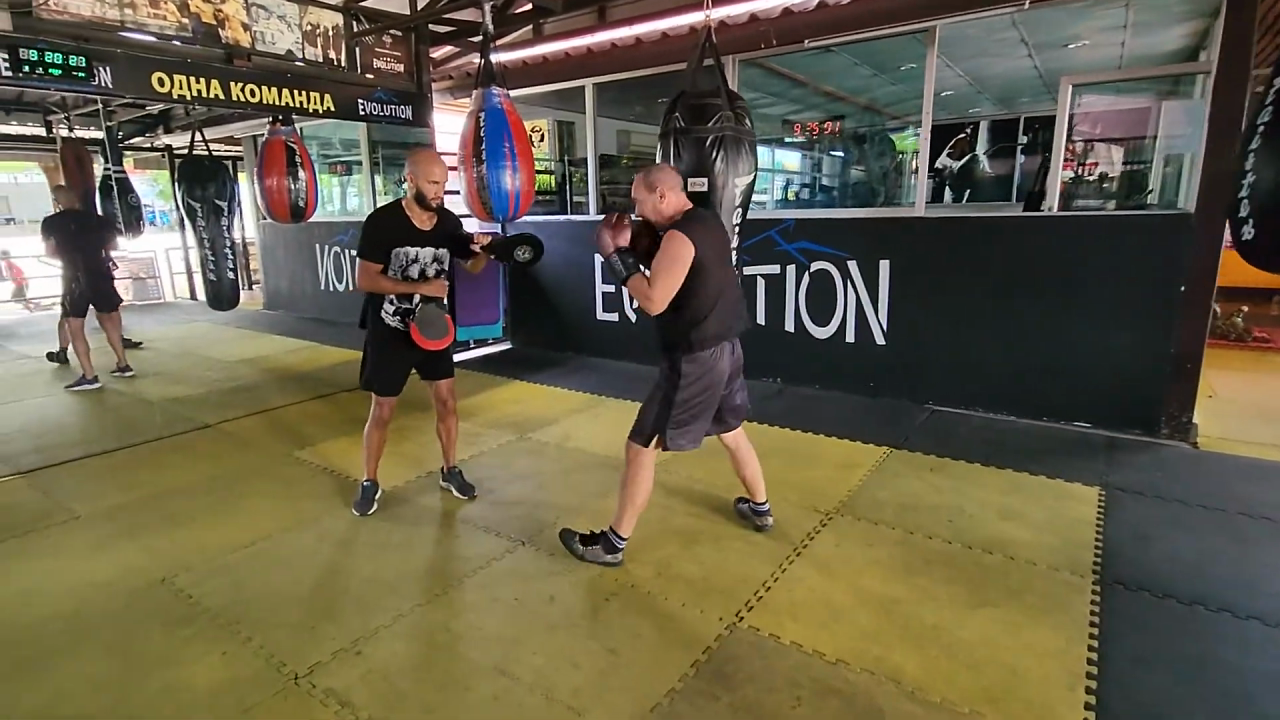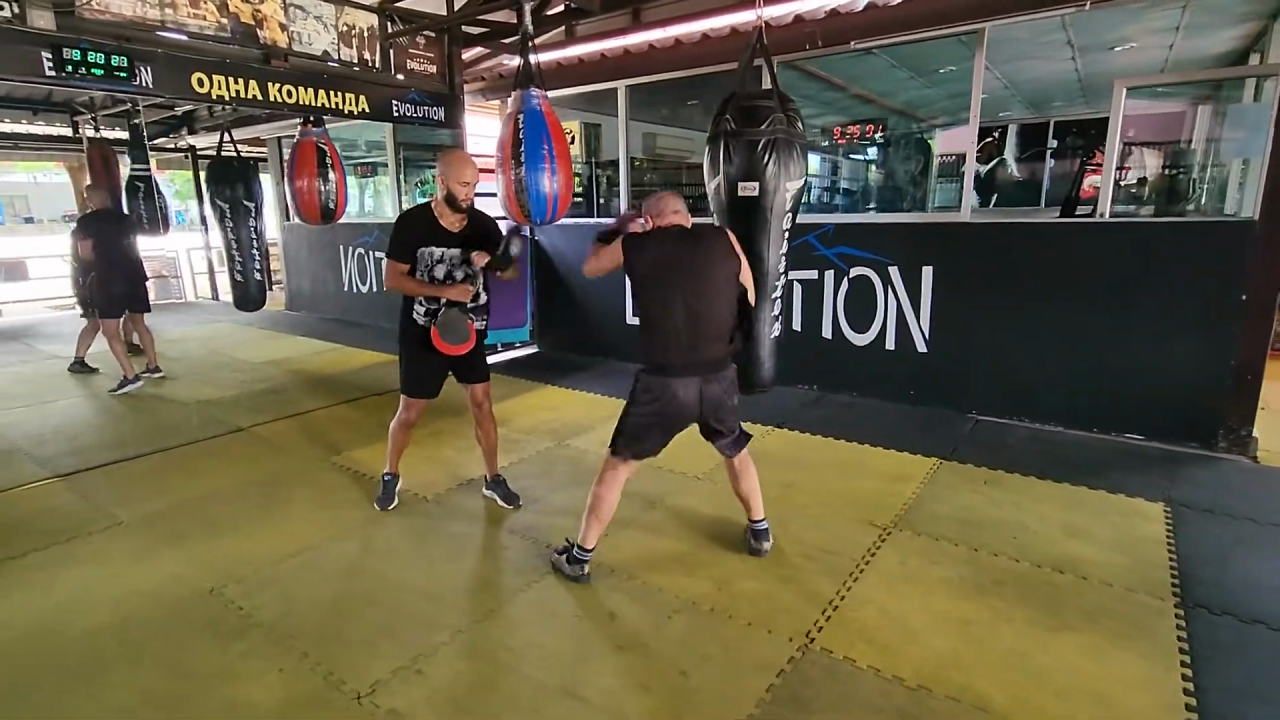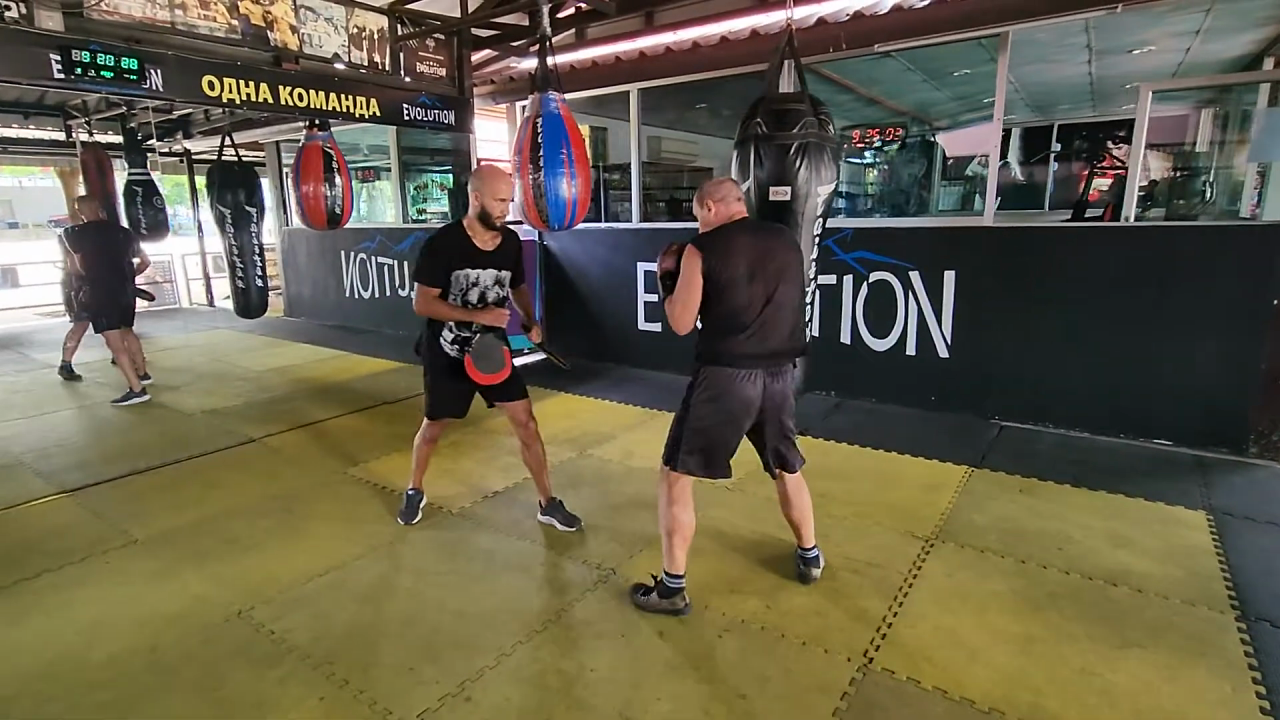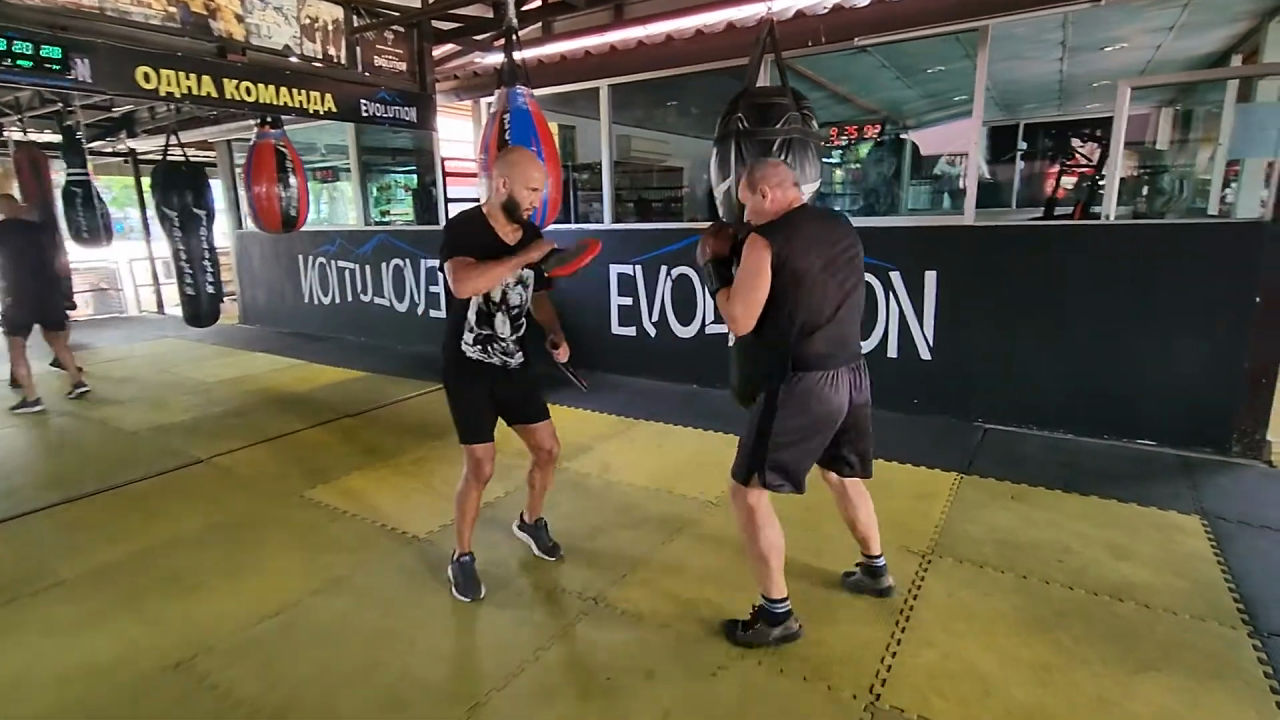
dt=0.5s
person 1, frame 1
left shoulder: (679, 236)
right shoulder: (707, 221)
left elbow: (652, 301)
left wrist: (617, 255)
right wrist: (638, 247)
left hip: (694, 360)
right hip: (725, 349)
left knee: (642, 448)
right knee: (731, 434)
left ankle: (614, 543)
right ankle: (760, 508)
person 1, frame 2
left shoulder: (633, 244)
right shoulder: (722, 241)
left elbow: (591, 267)
right elbow: (748, 298)
left wrist: (621, 233)
left hip: (661, 382)
right hip: (717, 378)
left knee: (616, 465)
right knee: (735, 450)
left ankle: (579, 556)
right ankle: (758, 530)
person 1, frame 3
left shoulder: (701, 250)
right shoulder: (788, 242)
left elbow: (680, 324)
left wrist: (667, 275)
left hip: (723, 380)
right hip: (778, 378)
left knee: (675, 476)
right knee: (787, 470)
left ankle: (671, 586)
right ankle: (809, 557)
person 1, frame 4
left shoulder: (766, 241)
right shoulder: (841, 228)
left elbow: (740, 322)
left wrist: (714, 264)
left hip: (801, 383)
right hip: (851, 374)
left knee: (750, 491)
right knee: (846, 475)
left ankle: (778, 613)
right ankle: (876, 568)
person 2, frame 1
left shoulder: (449, 222)
right shoulder: (382, 222)
left elbow: (472, 267)
right elbow: (365, 279)
left wrist: (483, 250)
right wrist: (419, 287)
right hip: (390, 332)
left knee: (447, 402)
right knee: (382, 411)
left ankle: (450, 470)
right ankle: (369, 483)
person 2, frame 2
left shoulder: (483, 224)
right shoulder: (411, 223)
left elbow: (509, 270)
right elbow: (393, 278)
left wrist: (492, 260)
right wrist: (442, 290)
right hip: (422, 333)
left knee: (482, 405)
right knee: (409, 412)
left ankle: (493, 479)
right ankle: (391, 476)
person 2, frame 3
left shoulder: (511, 242)
right shoulder: (442, 244)
right elbow: (422, 303)
left wrist: (531, 321)
right wrist: (476, 316)
right hip: (448, 356)
left knee: (526, 424)
right knee: (433, 429)
left ankle: (548, 503)
right ankle: (415, 491)
person 2, frame 4
left shoulder: (532, 236)
right shoulder: (464, 228)
right elbow: (462, 285)
left wrist: (556, 336)
right wrist: (528, 254)
left hip: (514, 362)
right hip: (469, 367)
left knee: (548, 449)
right knee: (481, 467)
left ankle: (529, 522)
right ankle: (462, 556)
person 3, frame 1
left shoulder: (51, 223)
right shoulder: (96, 219)
left elbow: (51, 252)
right elbow: (111, 244)
left wrist: (69, 254)
left hip: (75, 279)
right hip: (100, 276)
left knee: (75, 329)
right knee: (108, 322)
left ankle: (89, 376)
right ankle: (123, 365)
person 3, frame 2
left shoulder: (86, 222)
right shoulder: (126, 219)
left elbow: (85, 253)
right elbow: (132, 247)
left wrist: (100, 257)
left hip: (108, 280)
right hip: (135, 277)
left knee: (110, 331)
right knee: (139, 323)
left ankle: (130, 377)
right ankle: (153, 366)
person 3, frame 3
left shoulder: (76, 234)
right shoulder: (123, 232)
left elbow: (78, 269)
right elbow: (145, 262)
left wrist: (94, 275)
left hip: (101, 293)
right hip: (126, 291)
left knee: (115, 343)
right knee: (127, 332)
left ankle: (136, 389)
right ankle: (142, 373)
person 3, frame 4
right shoulder: (39, 230)
right elbow: (57, 263)
left hip: (18, 296)
right hip: (48, 293)
right knee: (57, 341)
left ankle: (32, 398)
right ankle: (79, 382)
